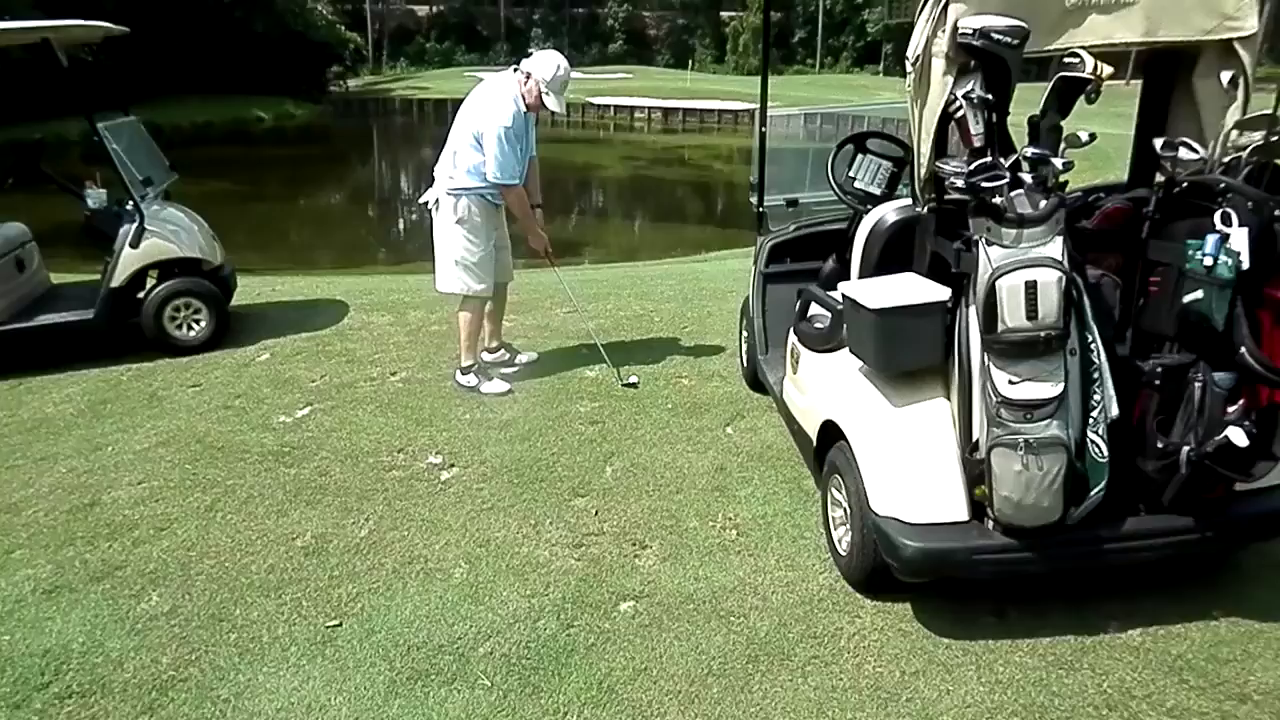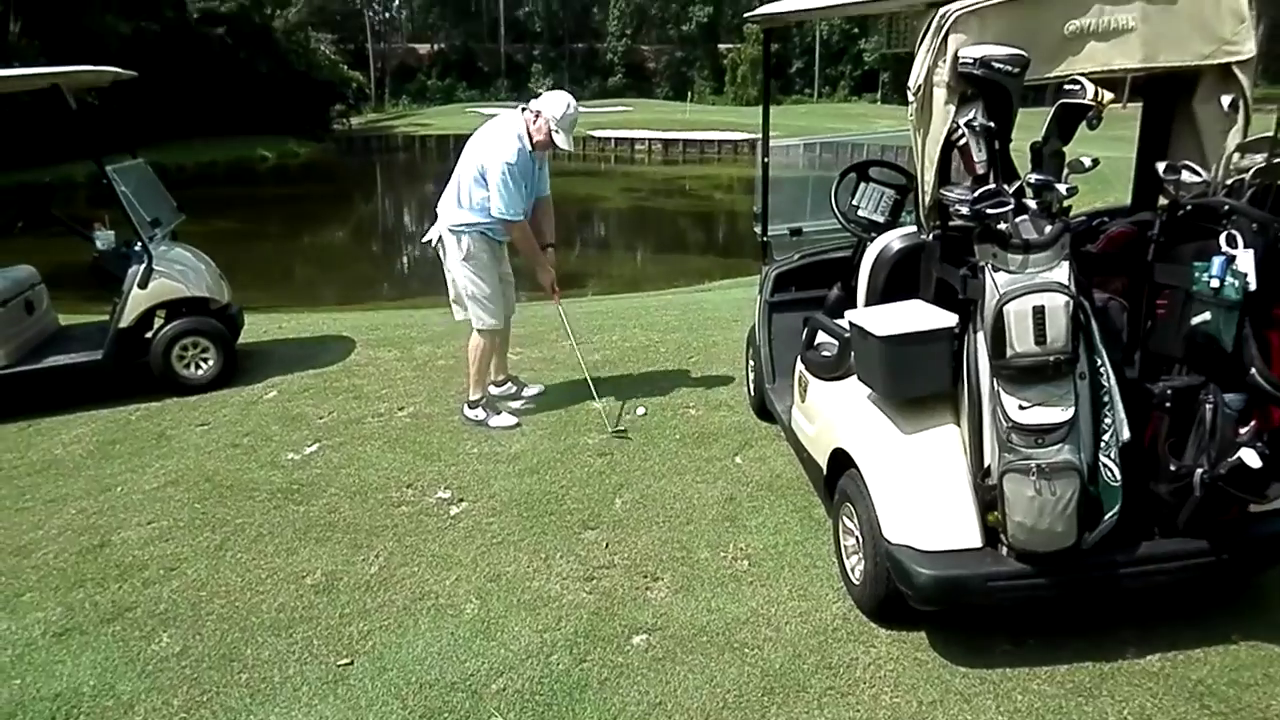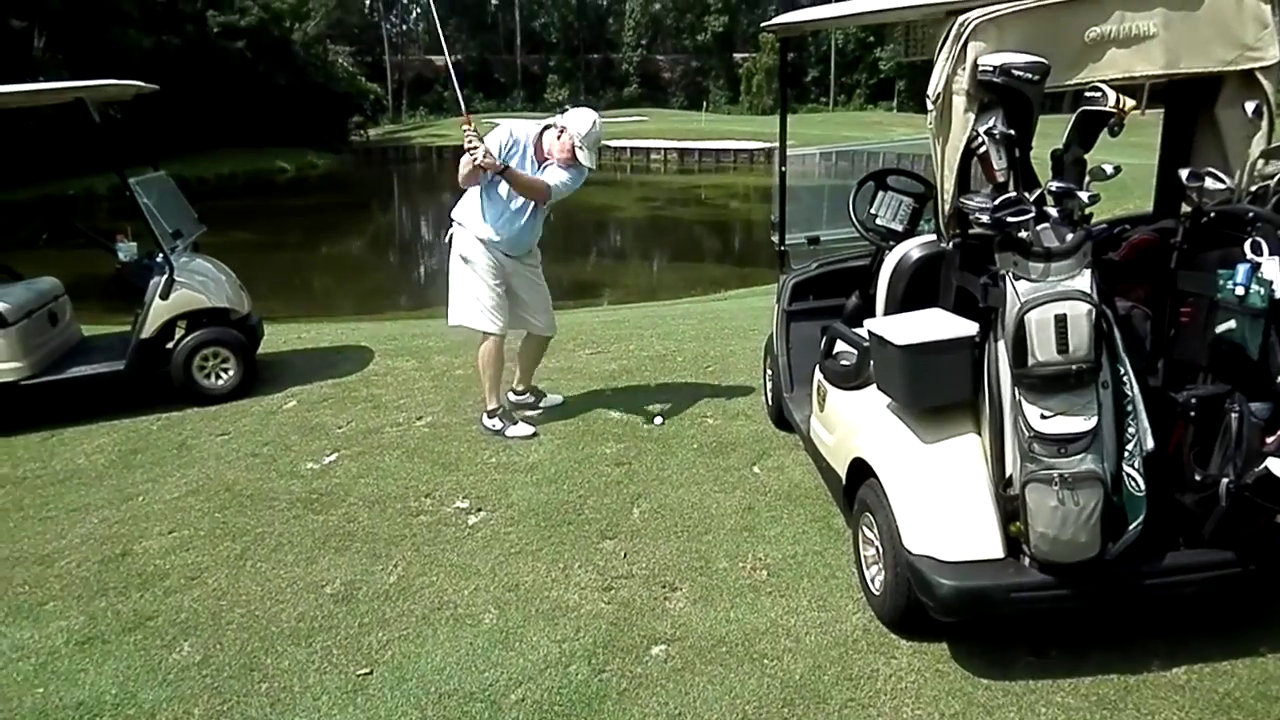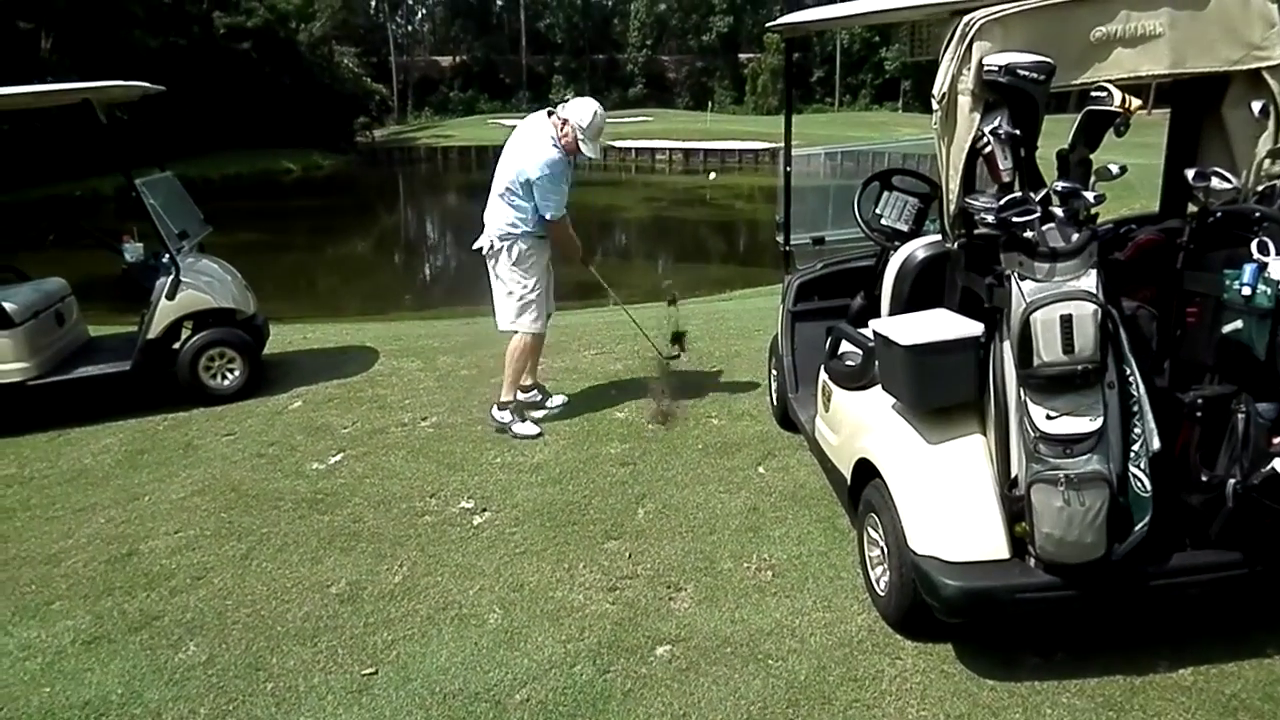
dt=0.4s
person 1, frame 1
left shoulder: (519, 98)
right shoulder: (500, 113)
left elbow: (529, 157)
right elbow: (508, 184)
left wrist: (536, 208)
right wrist: (532, 231)
left hip: (486, 200)
right hip: (464, 201)
left knee: (498, 278)
right knee: (475, 286)
left ankle: (494, 349)
right ankle: (467, 369)
person 1, frame 2
left shoulder: (537, 143)
right shoulder: (505, 146)
left elbow: (541, 196)
right elbow: (511, 219)
left wrist: (550, 248)
right wrist: (541, 266)
left hip: (493, 236)
right hip: (466, 235)
left knee: (502, 310)
right knee: (487, 320)
left ankle: (500, 382)
right ankle: (476, 403)
person 1, frame 3
left shoulder: (575, 169)
right shoulder: (511, 135)
left elbow: (540, 192)
right elbow: (465, 181)
left wrist: (500, 167)
right wrist: (473, 158)
left hip: (522, 253)
right hip: (478, 242)
left knee: (543, 327)
right knee: (493, 329)
left ankle: (521, 391)
right ankle: (493, 413)
person 1, frame 4
left shoulder: (539, 122)
right shoulder: (547, 159)
right elbow: (556, 221)
left wrist: (563, 239)
right wrist: (573, 248)
left hip: (520, 237)
right hip: (513, 242)
left knee: (536, 317)
right knee: (528, 323)
left ankle: (527, 388)
right ankle: (504, 406)
